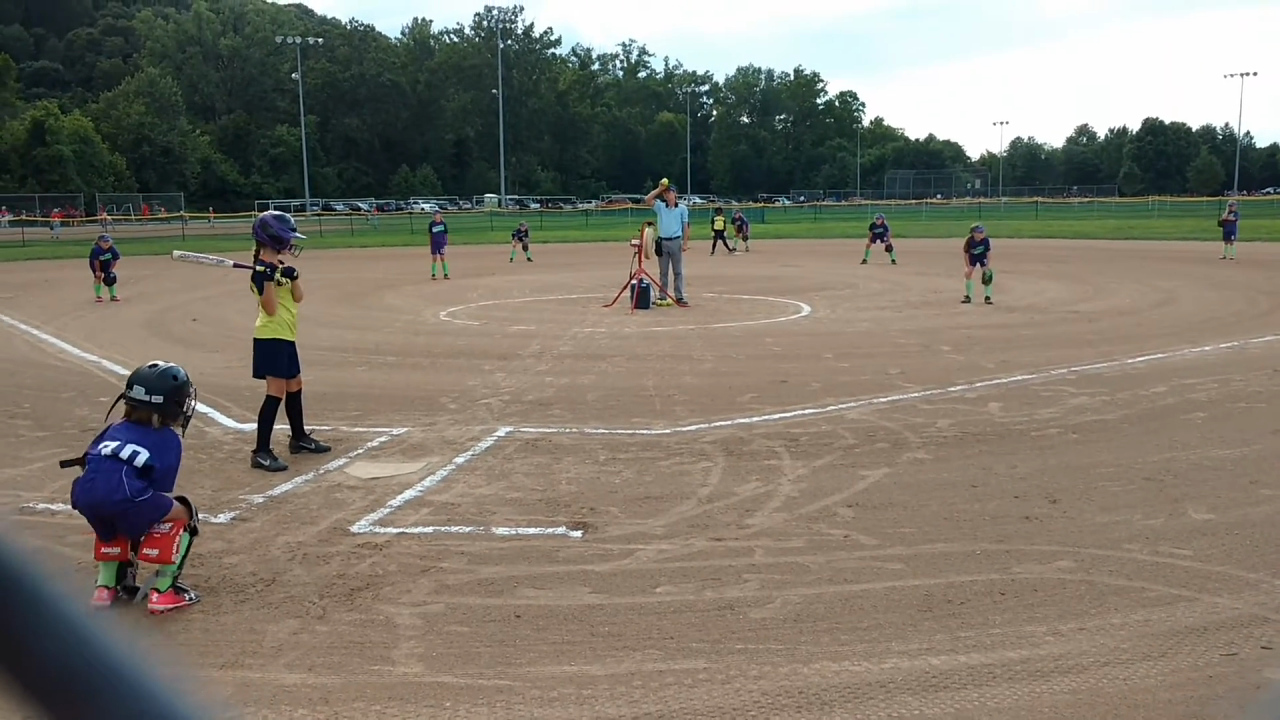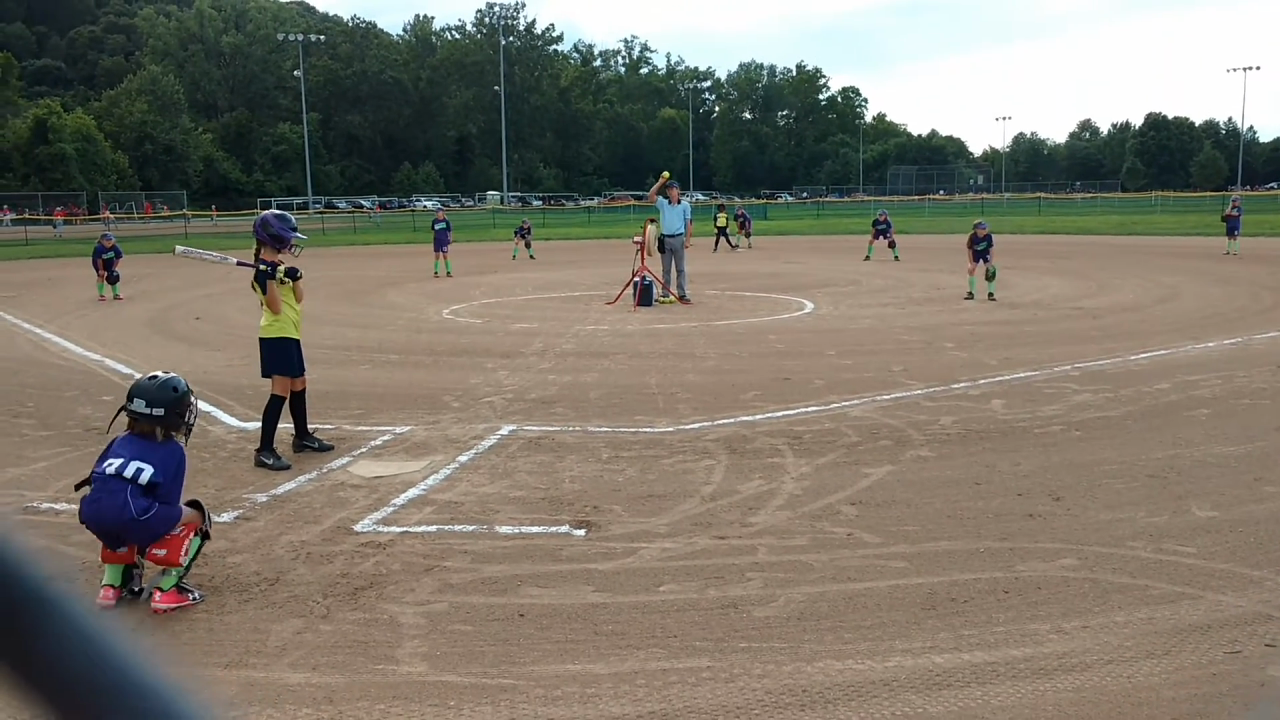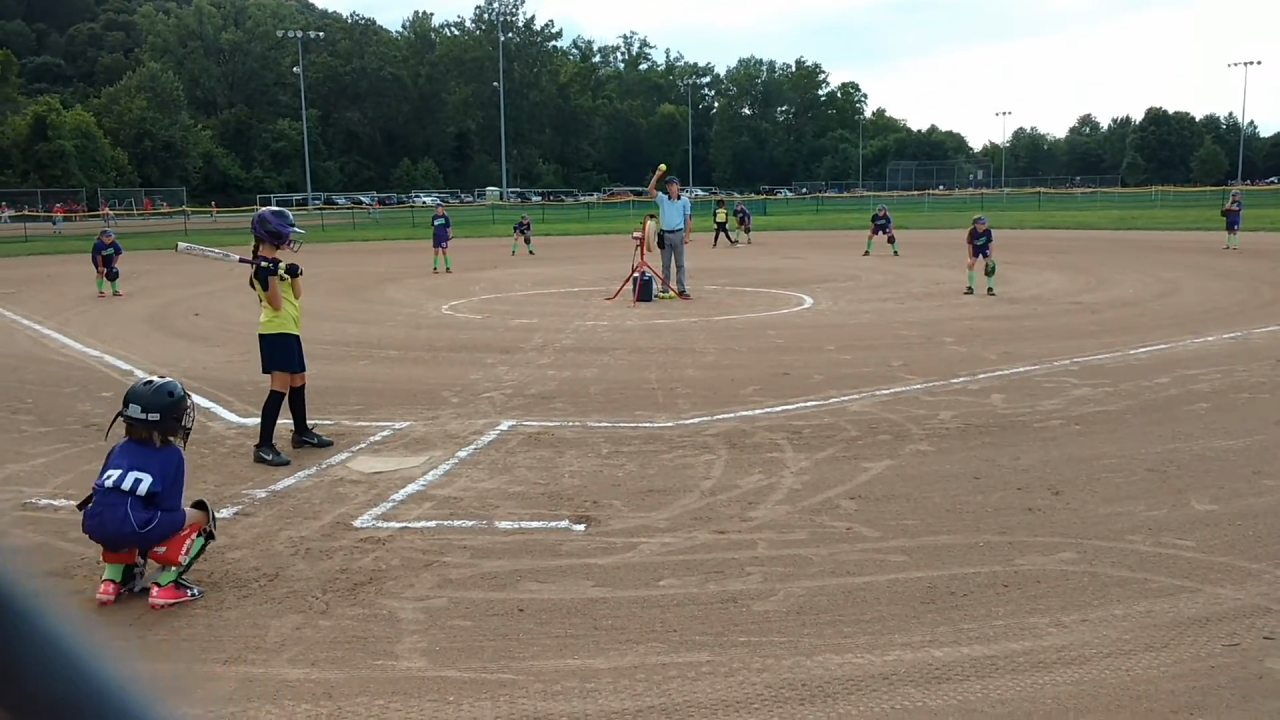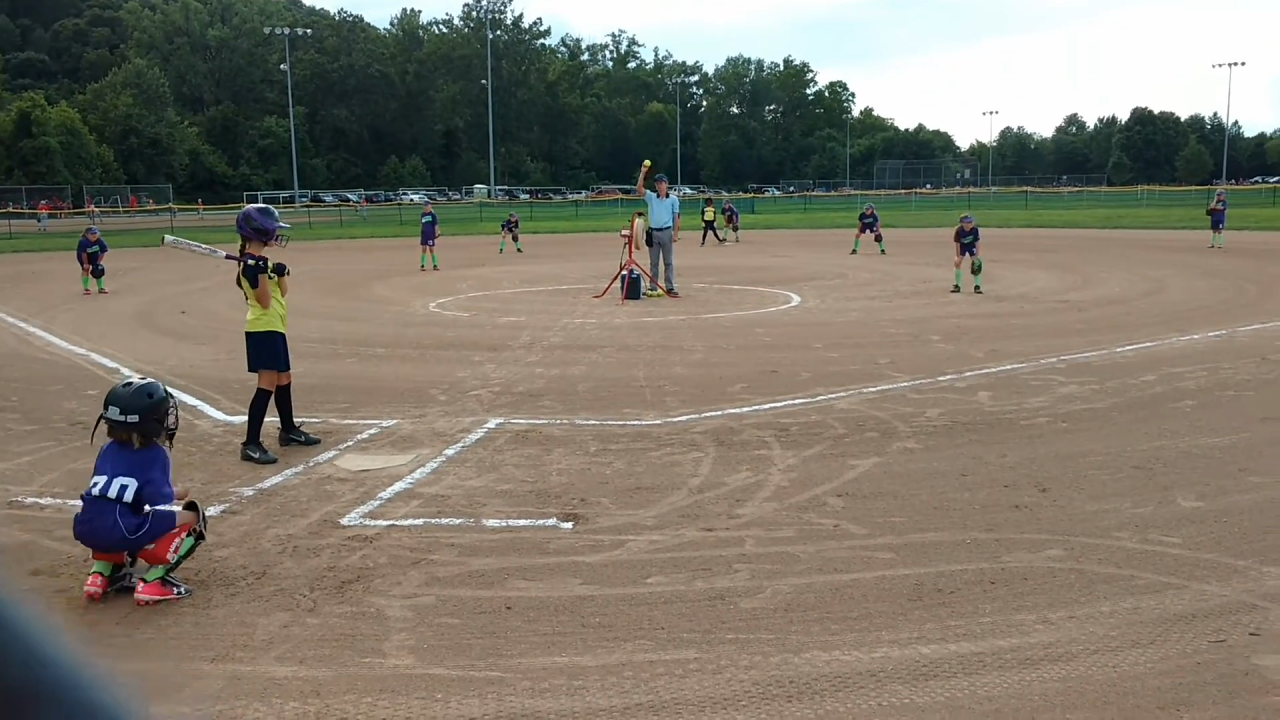
dt=0.1s
person 1, frame 1
left shoulder: (278, 266)
right shoulder: (261, 270)
left elbow: (298, 298)
right elbow: (270, 309)
left wrist: (294, 277)
right wrist: (269, 279)
left hip: (285, 336)
right hip: (271, 337)
left knee: (294, 385)
right knee: (276, 391)
left ankle: (299, 437)
right ankle: (261, 452)
person 1, frame 2
left shoulder: (279, 265)
right shoulder: (263, 269)
left elbow: (298, 298)
right elbow: (275, 308)
left wrist: (296, 277)
right wrist: (271, 278)
left hip: (289, 334)
right hip: (276, 335)
left knee: (298, 385)
right knee: (281, 390)
left ankle: (302, 436)
right ankle: (264, 451)
person 1, frame 3
left shoulder: (275, 262)
right shoulder: (263, 267)
left elbow: (296, 295)
right elbow: (276, 304)
left wrist: (295, 275)
right wrist: (273, 275)
left hip: (288, 330)
right hip: (276, 331)
left knee: (298, 381)
right knee: (280, 386)
left ankle: (301, 432)
right ankle: (264, 446)
person 1, frame 4
left shoulder: (262, 260)
right shoulder: (250, 264)
left elbow: (282, 292)
right elbow: (265, 302)
left wrist: (281, 274)
right wrist: (262, 273)
left hip: (274, 328)
right hip: (263, 329)
left knee: (283, 379)
right knee: (267, 384)
left ankle: (288, 430)
right ankle: (251, 444)
person 2, frame 1
left shoulder: (116, 428)
right shoulder: (170, 439)
left elbow: (88, 462)
right elbow: (160, 489)
right wrist: (147, 518)
left hip: (85, 495)
right hip: (123, 497)
left knee: (116, 523)
right knee: (182, 515)
left ankle: (106, 586)
right ankle: (163, 590)
person 2, frame 2
left shoulder: (122, 440)
right shoulder: (173, 450)
right elbow: (167, 501)
right wrist: (152, 526)
left hip: (93, 512)
right hip: (128, 512)
right knee: (195, 518)
left ankle: (112, 586)
right ankle: (167, 590)
person 2, frame 3
left shoulder: (121, 447)
right shoulder: (171, 454)
right elbow: (168, 507)
left hip: (95, 524)
right hip: (130, 526)
right knee: (202, 517)
left ankle: (112, 580)
right ankle: (166, 584)
person 2, frame 4
left shoulder: (108, 449)
right shoulder: (156, 454)
right elbow: (158, 498)
right wrist: (176, 494)
left hip: (86, 530)
right hip: (121, 532)
right knee: (193, 517)
left ankle: (100, 575)
right ankle: (154, 581)
